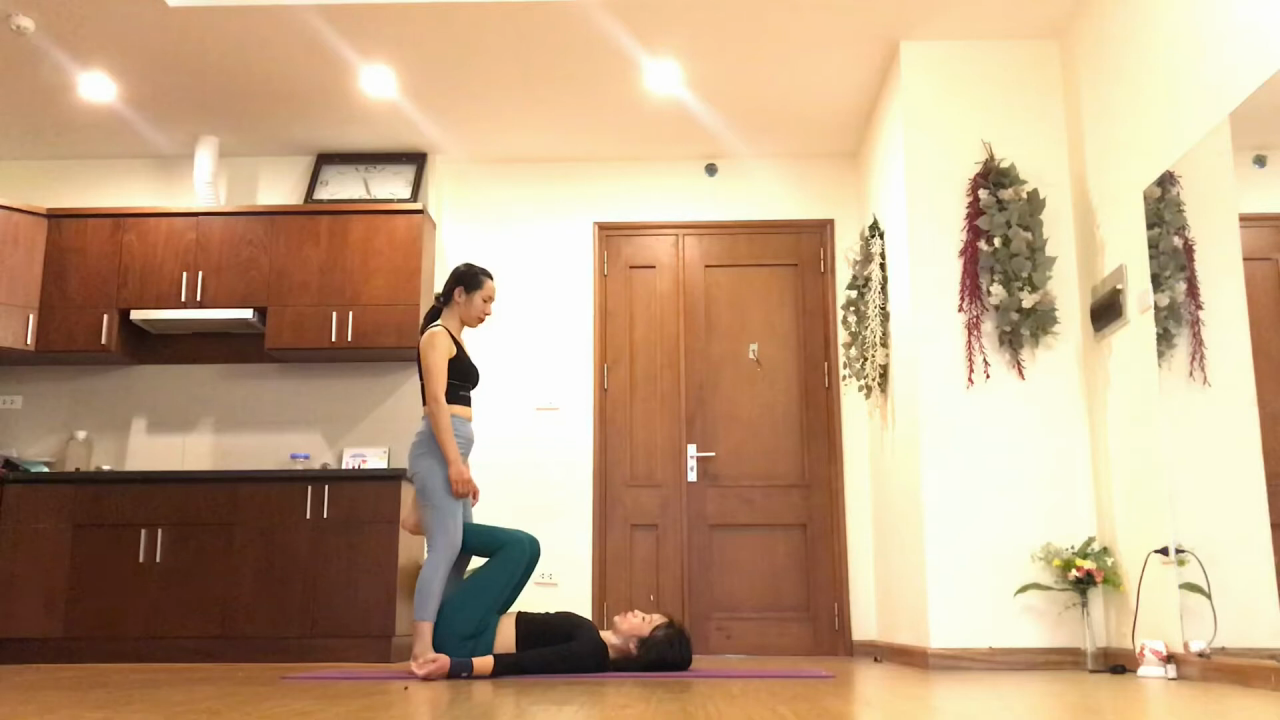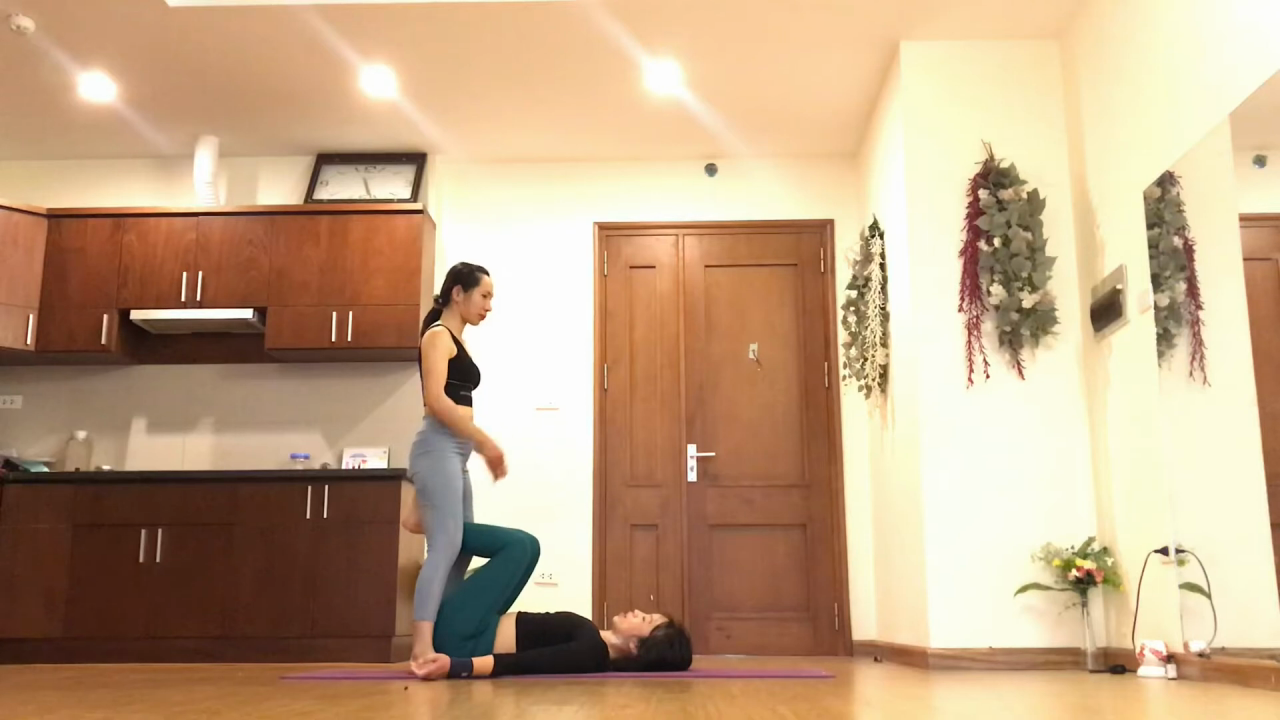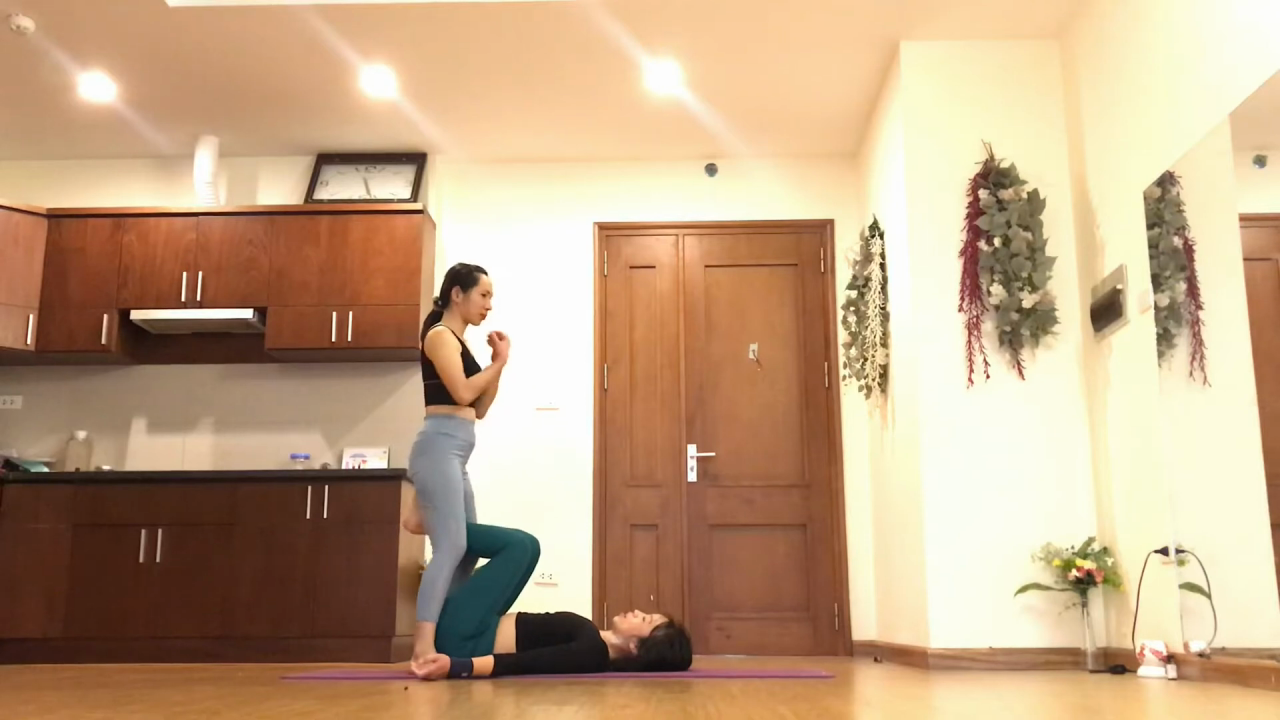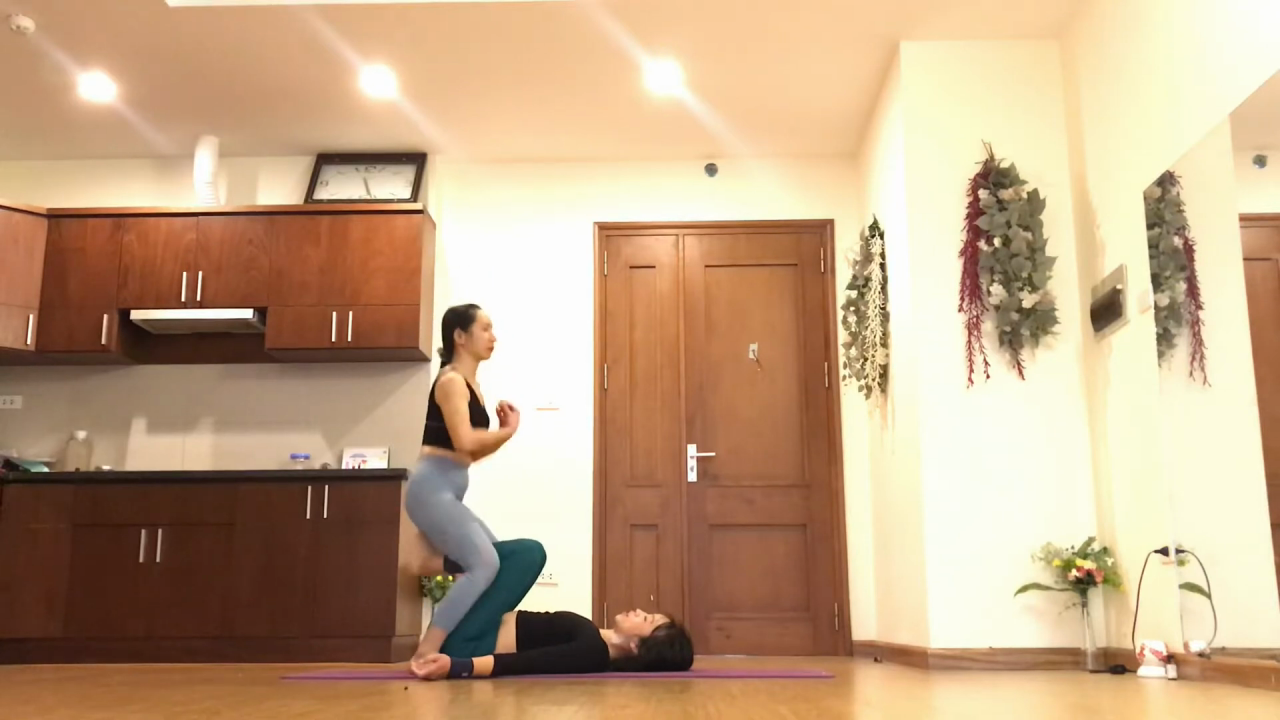
dt=0.4s
person 1, frame 1
left shoulder: (454, 341)
right shoulder: (437, 335)
right elbow: (436, 401)
left wrist: (462, 466)
right wrist: (455, 463)
left hip: (451, 451)
right hip: (439, 450)
left knee: (460, 550)
right knee: (445, 547)
right ankle: (421, 649)
person 1, frame 2
left shoulder: (455, 341)
right shoulder: (438, 335)
right elbow: (438, 400)
left wrist: (482, 445)
right wrist: (485, 441)
left hip: (453, 454)
right hip: (439, 449)
left knee: (461, 550)
right knee: (445, 547)
right ankle: (422, 649)
person 1, frame 3
left shoulder: (458, 342)
right shoulder: (440, 336)
left elbow: (479, 408)
right elbow: (463, 393)
left wrist: (497, 363)
right wrist: (498, 364)
left hip: (454, 454)
right hip: (439, 448)
left knee: (463, 551)
right knee: (451, 547)
left ankle: (443, 619)
right ankle: (423, 648)
person 1, frame 4
left shoulder: (469, 385)
right shoulder: (452, 382)
left elbow: (473, 447)
right elbow: (464, 443)
left wrist: (503, 428)
right wrist: (506, 433)
left hip: (445, 494)
right hip: (431, 491)
left knee: (487, 564)
right knee: (485, 565)
left ankle: (449, 646)
right ankle: (428, 652)
person 2, frame 1
left shoulder: (592, 653)
right shoulder: (595, 643)
left elbow: (522, 664)
left wrist: (456, 666)
left hip: (463, 640)
right hip: (476, 637)
left knee: (521, 546)
right knee: (524, 548)
person 2, frame 2
left shoulder: (592, 653)
right shoulder: (594, 642)
left elbow: (520, 663)
left wrist: (456, 666)
left hip: (463, 640)
right hip: (475, 638)
left knee: (521, 546)
right knee: (523, 547)
person 2, frame 3
left shoulder: (593, 653)
right shoulder: (596, 643)
left elbow: (521, 664)
left wrist: (456, 666)
left hip: (462, 640)
right hip: (473, 639)
left knee: (521, 546)
right knee: (521, 548)
person 2, frame 4
left shoulder: (593, 653)
right shoulder: (595, 642)
left elbow: (520, 664)
left wrist: (457, 666)
left hip: (466, 644)
right hip: (476, 642)
left knee: (529, 553)
right knee: (528, 554)
